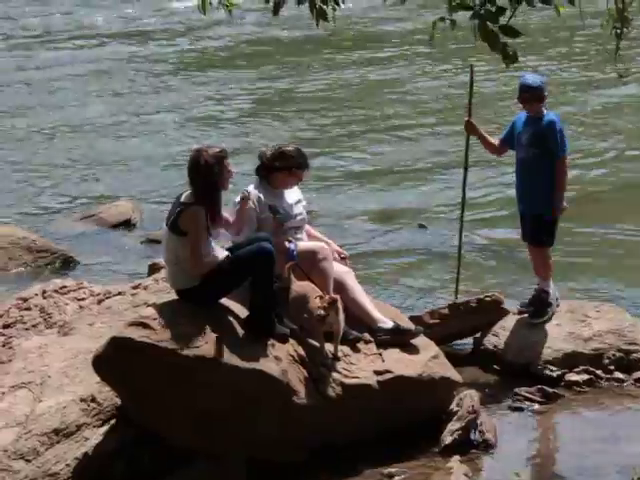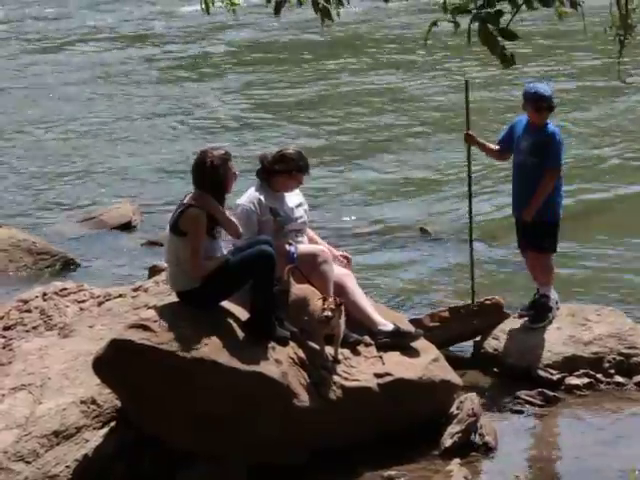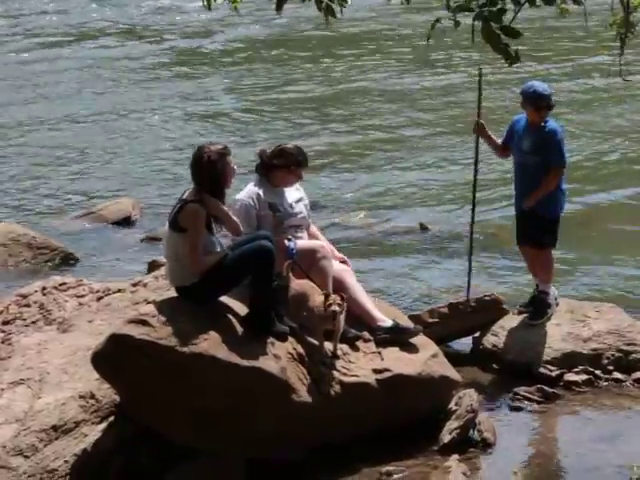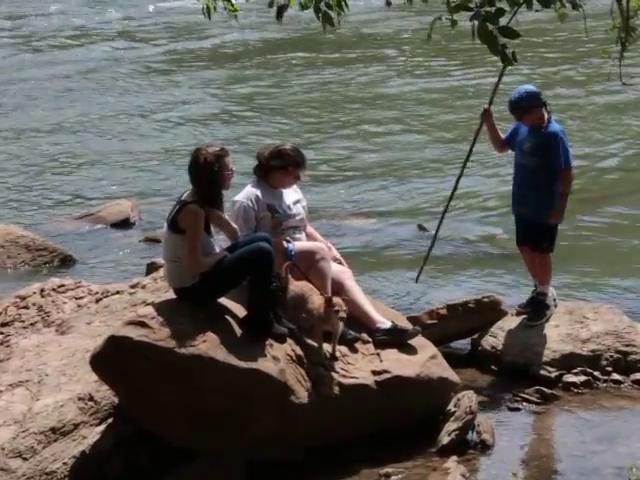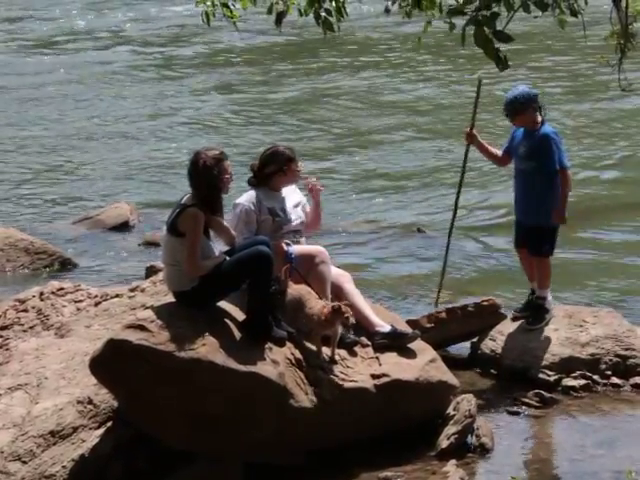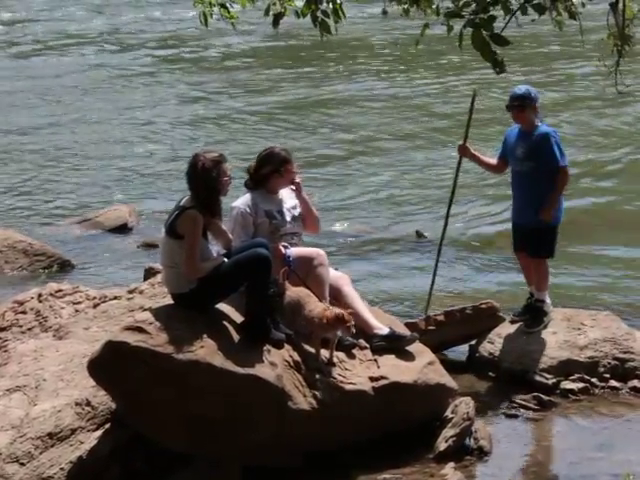
dt=0.4s
person 1, frame 1
left shoulder: (551, 123)
right shoulder: (519, 121)
left elbow: (562, 163)
right elbow: (498, 149)
left wrist: (559, 199)
right wrist: (477, 133)
left hip: (546, 200)
right hip: (526, 199)
left knee: (540, 248)
right knee: (532, 246)
left ankle: (548, 296)
right ankle: (542, 290)
person 1, frame 2
left shoulder: (551, 135)
right shoulder: (518, 125)
left elbow: (552, 175)
right elbow: (502, 153)
left wrist: (533, 207)
right wrist: (478, 143)
left hip: (545, 207)
right hip: (521, 204)
left knee: (541, 254)
right knee: (527, 252)
left ankle: (549, 301)
right ankle: (542, 294)
person 1, frame 3
left shoulder: (552, 132)
right shoulder: (517, 124)
left elbow: (558, 171)
right elbow: (503, 152)
left wrist: (534, 198)
right wrist: (485, 135)
left hip: (546, 203)
right hip: (524, 201)
left knee: (541, 250)
right knee: (526, 247)
left ankle: (547, 297)
right ankle: (541, 290)
person 1, frame 4
left shoulder: (554, 134)
right shoulder: (522, 127)
left elbow: (567, 173)
right elbow: (501, 146)
left wrist: (559, 208)
right wrist: (489, 123)
left hip: (544, 207)
right hip: (523, 204)
left knee: (540, 252)
right knee: (525, 248)
left ankle: (546, 298)
right ankle: (540, 291)
person 1, frame 5
left shoulder: (548, 136)
right shoulder: (519, 133)
left elbow: (564, 174)
right elbow: (502, 160)
left wrist: (560, 209)
right wrist: (478, 143)
left hip: (545, 211)
right hip: (524, 209)
left knee: (539, 256)
right knee: (523, 250)
left ankle: (544, 302)
right ankle: (535, 294)
person 1, frame 6
left shoulder: (546, 136)
right shoulder: (512, 135)
left elbow: (563, 173)
right elbow: (499, 167)
left wrist: (552, 206)
right wrist: (472, 155)
left hip: (543, 212)
right hip: (521, 211)
left knee: (538, 258)
right knee: (523, 255)
left ankle: (542, 305)
right ankle: (534, 298)
person 2, frame 1
left shoulder: (292, 192)
right shoulder: (252, 199)
left wrist: (329, 243)
left hip: (303, 258)
left knee: (344, 273)
right knee: (320, 251)
left ankle: (381, 324)
person 2, frame 2
left shoulder: (294, 195)
right shoulder: (250, 203)
left wrist: (332, 251)
left hip: (306, 262)
left knee: (345, 276)
right knee: (320, 254)
left ankle: (382, 327)
person 2, frame 3
left shoulder: (295, 190)
right shoulder: (249, 198)
left elbow: (308, 227)
left wrist: (333, 251)
right wrist: (276, 243)
left hip: (304, 257)
left knee: (344, 272)
right knee: (319, 250)
left ankle: (381, 323)
person 2, frame 4
left shoulder: (292, 191)
right shoulder: (248, 199)
left elbow: (304, 227)
left wrist: (331, 248)
left hip: (302, 258)
left knee: (343, 273)
right knee: (318, 251)
left ankle: (379, 325)
person 2, frame 5
left shoulder: (292, 192)
right shoulder: (248, 203)
left elbow: (312, 226)
left wrist: (316, 200)
right wrist: (274, 247)
left hip: (303, 262)
left knee: (343, 278)
right knee: (318, 253)
left ankle: (379, 328)
person 2, frame 6
left shoulder: (289, 194)
right shoulder: (245, 206)
left elbow: (314, 228)
left wrist: (301, 197)
right wrist: (270, 249)
left hip: (302, 264)
left knee: (341, 280)
right knee: (317, 256)
left ankle: (377, 331)
person 3, frame 1
left shoulder: (194, 198)
right shoulder: (194, 211)
left elbow: (232, 227)
right elbow: (196, 266)
left wrist: (242, 208)
right wrist: (226, 258)
left hip: (197, 278)
right hip: (194, 288)
left knee: (262, 240)
right knee: (263, 253)
left ankle: (270, 313)
right ankle: (260, 322)
person 3, frame 2
left shoulder: (202, 201)
right shoulder: (195, 213)
left elbow: (237, 232)
right elbow: (197, 268)
left wrist: (217, 210)
right wrist: (225, 259)
left hip: (202, 277)
right hip: (195, 290)
left knee: (264, 243)
right knee: (264, 256)
left ankle: (270, 316)
right ankle: (260, 325)
person 3, frame 3
left shoulder: (200, 197)
right shoulder: (195, 209)
left elbow: (237, 231)
right elbow: (196, 263)
left wrist: (221, 211)
right wrist: (224, 253)
left hip: (201, 272)
right hip: (193, 285)
left knee: (263, 238)
right knee: (263, 251)
left ankle: (270, 312)
right ankle: (260, 320)
person 3, frame 4
left shoulder: (199, 198)
right shoulder: (194, 209)
left elbow: (234, 236)
right elbow: (194, 264)
left wrist: (219, 218)
right wrist: (222, 255)
left hip: (198, 275)
right hip: (192, 286)
left knee: (262, 239)
right knee: (262, 253)
left ankle: (269, 313)
right ankle: (258, 322)
person 3, frame 5
left shoulder: (197, 201)
right shoulder: (194, 213)
left elbow: (231, 240)
right elbow: (193, 268)
left wrist: (216, 221)
right wrist: (221, 259)
left hip: (197, 279)
right hip: (191, 289)
left knee: (262, 243)
right knee: (261, 257)
left ankle: (269, 317)
right ankle: (257, 325)
person 3, frame 6
left shoulder: (196, 204)
right shoulder: (193, 215)
left elbow: (227, 243)
right elbow: (192, 270)
left wrist: (213, 222)
right wrist: (220, 260)
left hip: (195, 281)
right hip: (189, 292)
left knee: (260, 245)
right knee: (260, 259)
left ankle: (267, 318)
right ankle: (256, 327)
